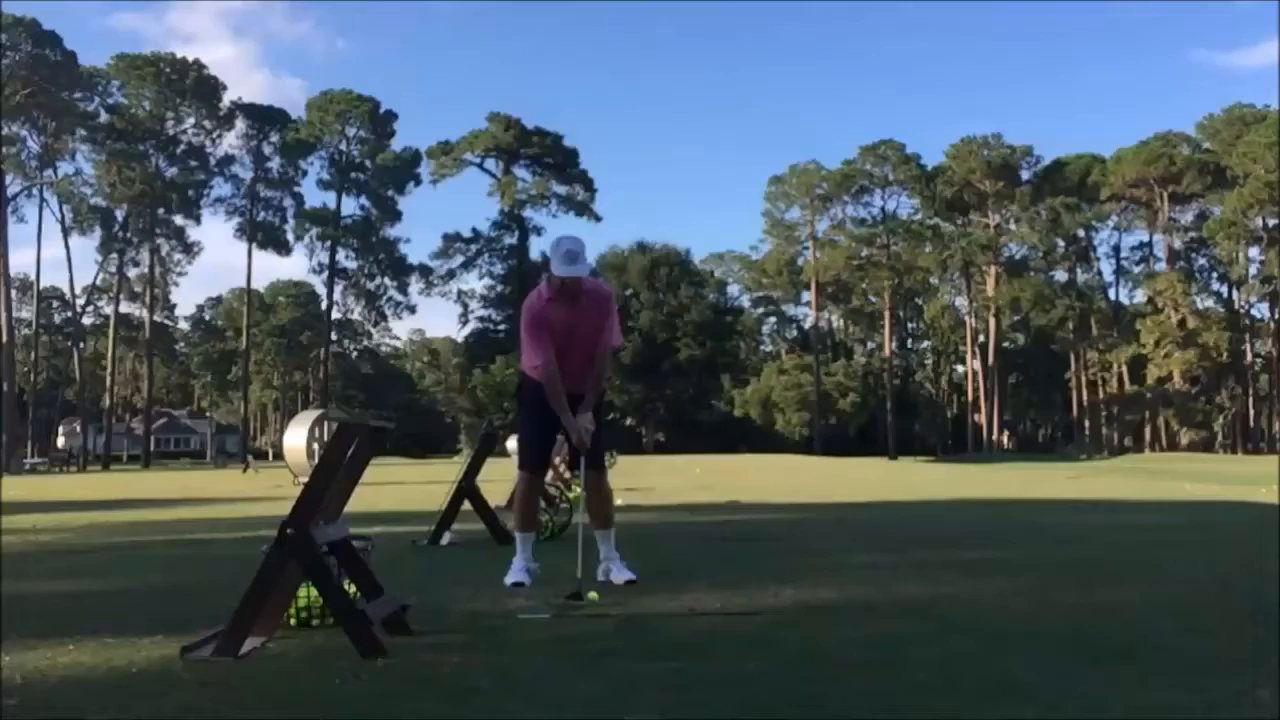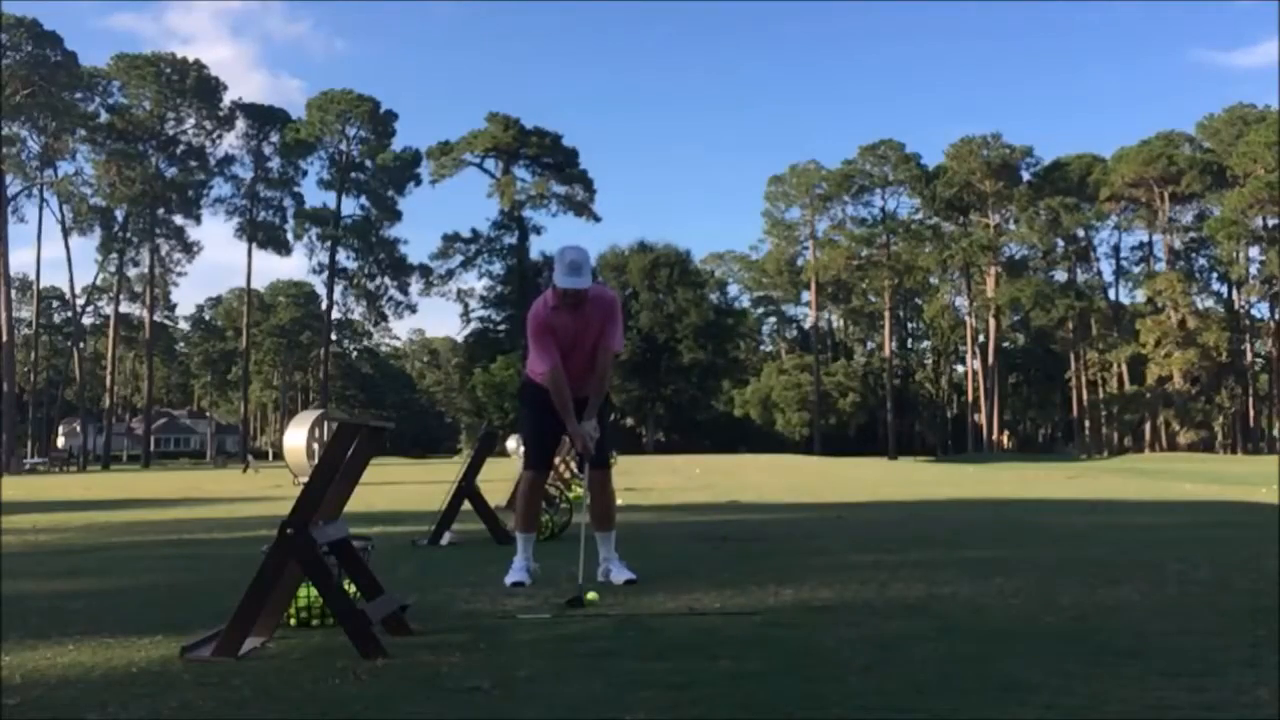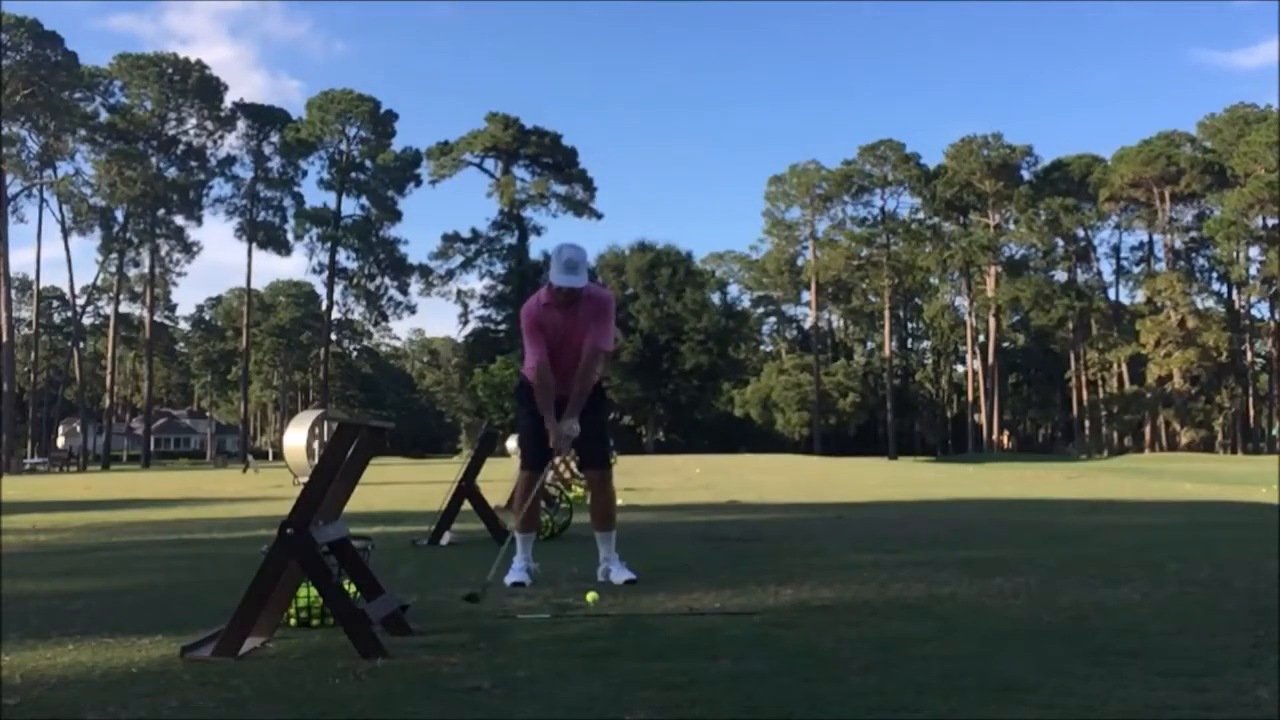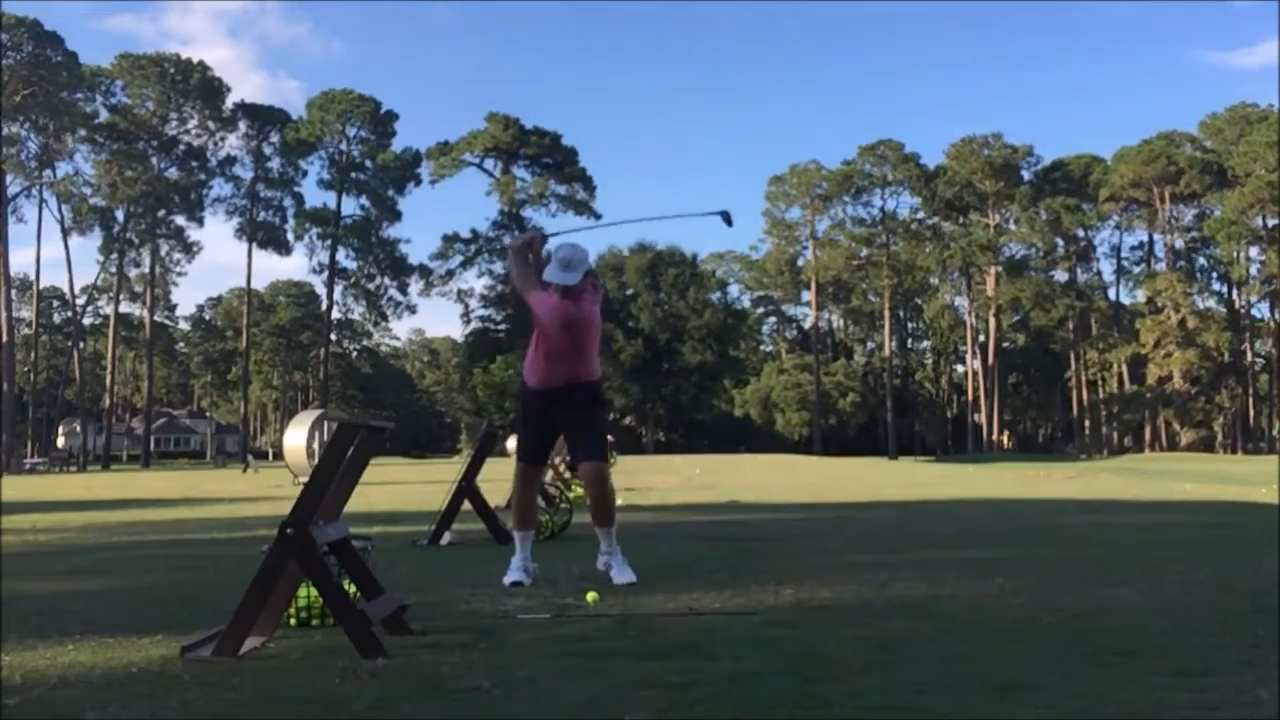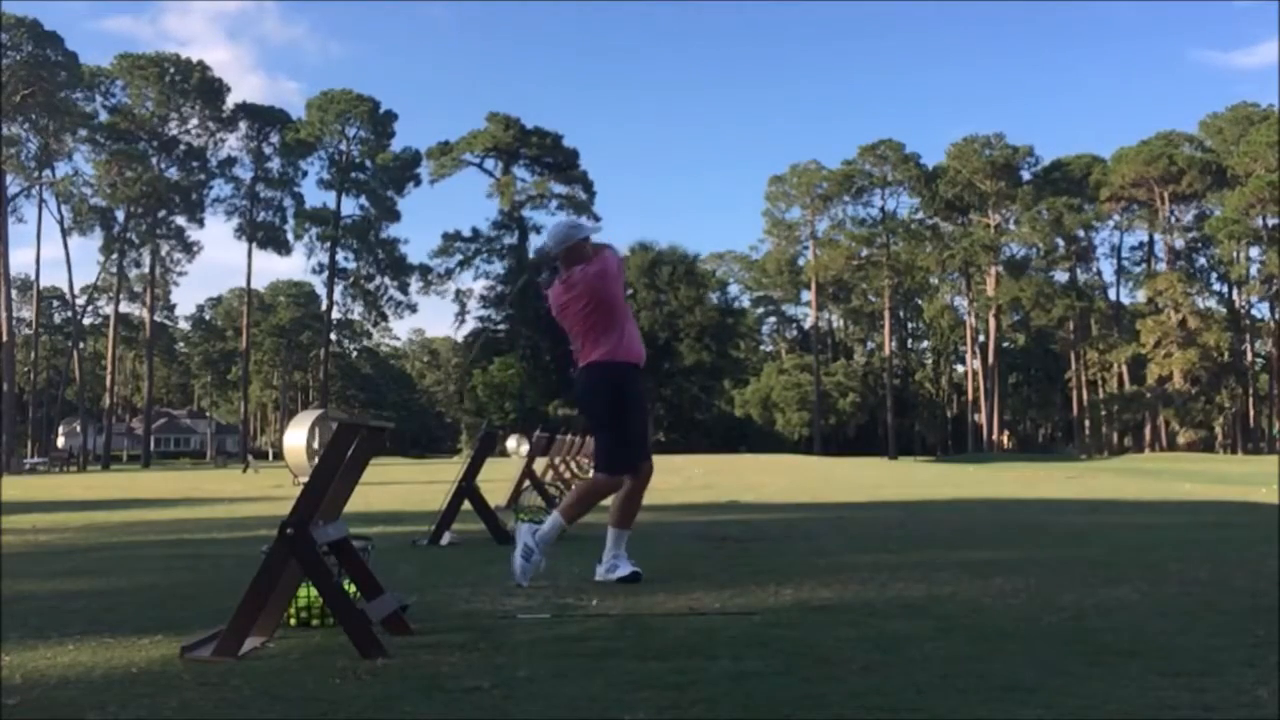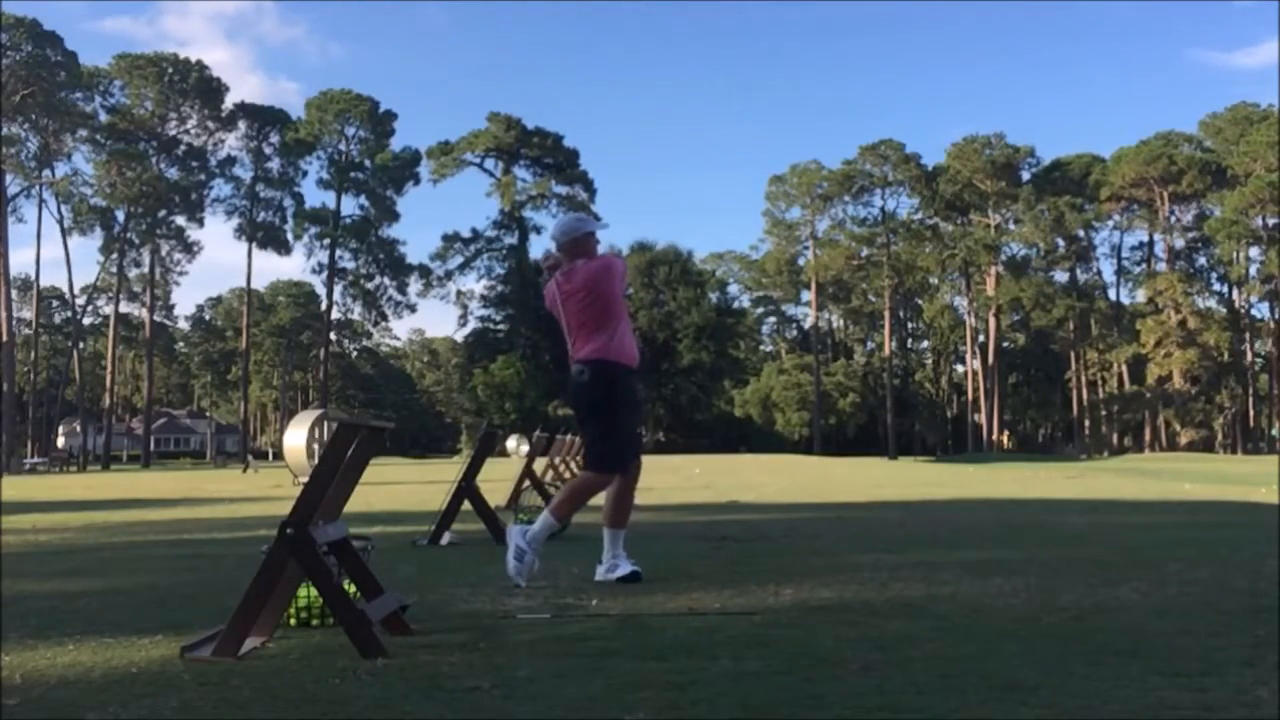
dt=0.7s
person 1, frame 1
left shoulder: (602, 297)
right shoulder: (534, 306)
left elbow: (602, 357)
right elbow: (546, 368)
left wrist: (586, 411)
right wrist: (567, 421)
left hip: (585, 392)
right hip: (538, 391)
left knee: (595, 474)
right knee: (530, 473)
left ankle: (609, 560)
right ankle: (522, 561)
person 1, frame 2
left shoulder: (608, 303)
right shoulder: (540, 313)
left elbow: (604, 364)
right elbow: (554, 375)
left wrist: (591, 418)
right wrist: (572, 428)
left hip: (590, 394)
right hip: (543, 393)
left knee: (600, 474)
right knee: (534, 473)
left ankle: (609, 560)
right ankle: (523, 560)
person 1, frame 3
left shoulder: (602, 302)
right shoulder: (533, 309)
left elbow: (589, 362)
right elbow: (539, 368)
left wrist: (573, 417)
right wrist: (551, 425)
left hip: (585, 396)
right hip: (540, 395)
left knee: (600, 475)
right knee: (529, 475)
left ankle: (609, 560)
right ankle: (522, 560)
person 1, frame 4
left shoulder: (571, 312)
right shoulder: (585, 288)
left elbow: (526, 287)
left wrist: (516, 254)
right wrist: (533, 253)
left hip: (578, 396)
right hip: (537, 393)
left knee: (595, 473)
right knee: (526, 475)
left ankle: (610, 554)
right ankle: (521, 559)
person 1, frame 5
left shoulder: (556, 293)
right shoulder: (602, 270)
right elbow: (608, 250)
left wrist: (555, 263)
left hip: (602, 378)
right hip: (612, 378)
left knee: (640, 469)
right knee: (611, 474)
left ankle: (613, 558)
right ankle: (540, 537)
person 1, frame 6
left shoulder: (554, 288)
right shoulder: (606, 267)
left wrist: (556, 269)
right wrist: (563, 265)
left hip: (591, 377)
right hip: (606, 377)
left knee: (627, 467)
right knee: (602, 470)
left ankle: (612, 559)
right ankle: (531, 537)
